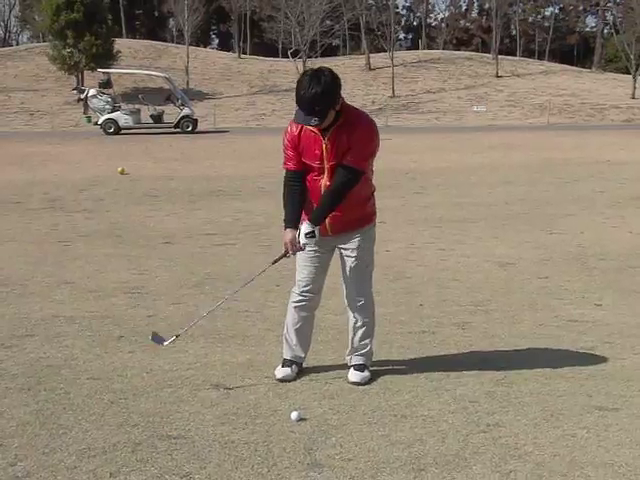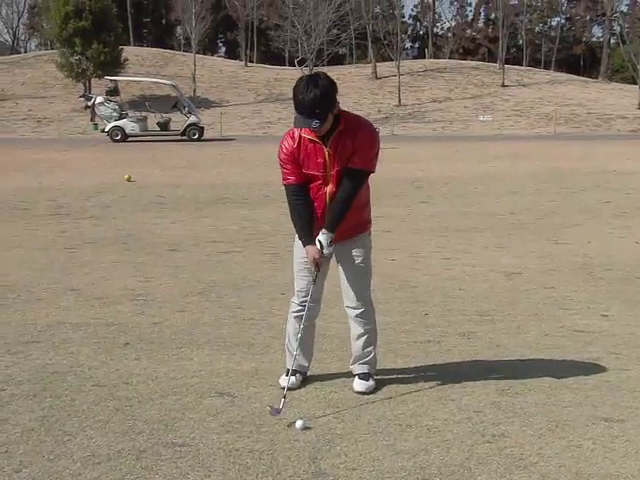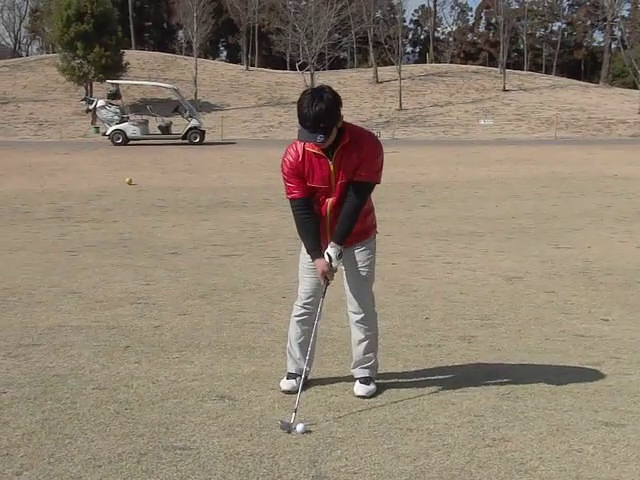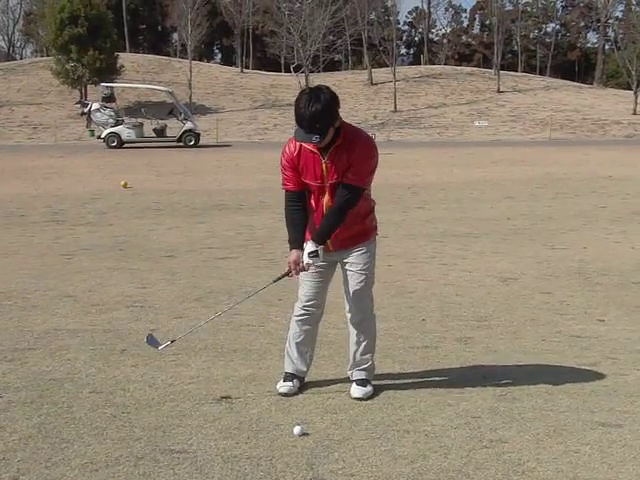
dt=0.4s
person 1, frame 1
left shoulder: (363, 128)
right shoulder: (296, 130)
left elbow: (344, 183)
right elbow: (294, 180)
left wrist: (312, 223)
right wrist: (290, 226)
left hip: (355, 226)
right hip: (311, 225)
left knee: (359, 295)
right knee: (303, 293)
left ankle: (359, 359)
right ankle: (292, 357)
person 1, frame 2
left shoulder: (363, 132)
right shoulder: (291, 142)
left elbow: (350, 187)
right elbow: (296, 196)
left wrist: (328, 232)
right wrist: (308, 241)
left hip: (352, 233)
right hip: (310, 235)
left knee: (359, 302)
right knee: (303, 302)
left ankle: (363, 368)
right ankle: (297, 365)
person 1, frame 3
left shoulder: (367, 144)
right shoulder: (294, 156)
left elbow: (356, 199)
right elbow: (301, 209)
left wrist: (337, 246)
right wrist: (317, 254)
left hip: (357, 239)
right hip: (316, 240)
left knee: (361, 306)
right knee: (305, 305)
left ankle: (364, 372)
right ankle: (296, 369)
person 1, frame 4
left shoulder: (362, 146)
right shoulder: (293, 150)
left elbow: (346, 201)
right elbow: (294, 201)
left wrist: (316, 244)
right wrist: (296, 246)
left hip: (357, 240)
right hip: (313, 241)
left knee: (360, 309)
right knee: (306, 307)
left ankle: (361, 374)
right ankle: (294, 371)
